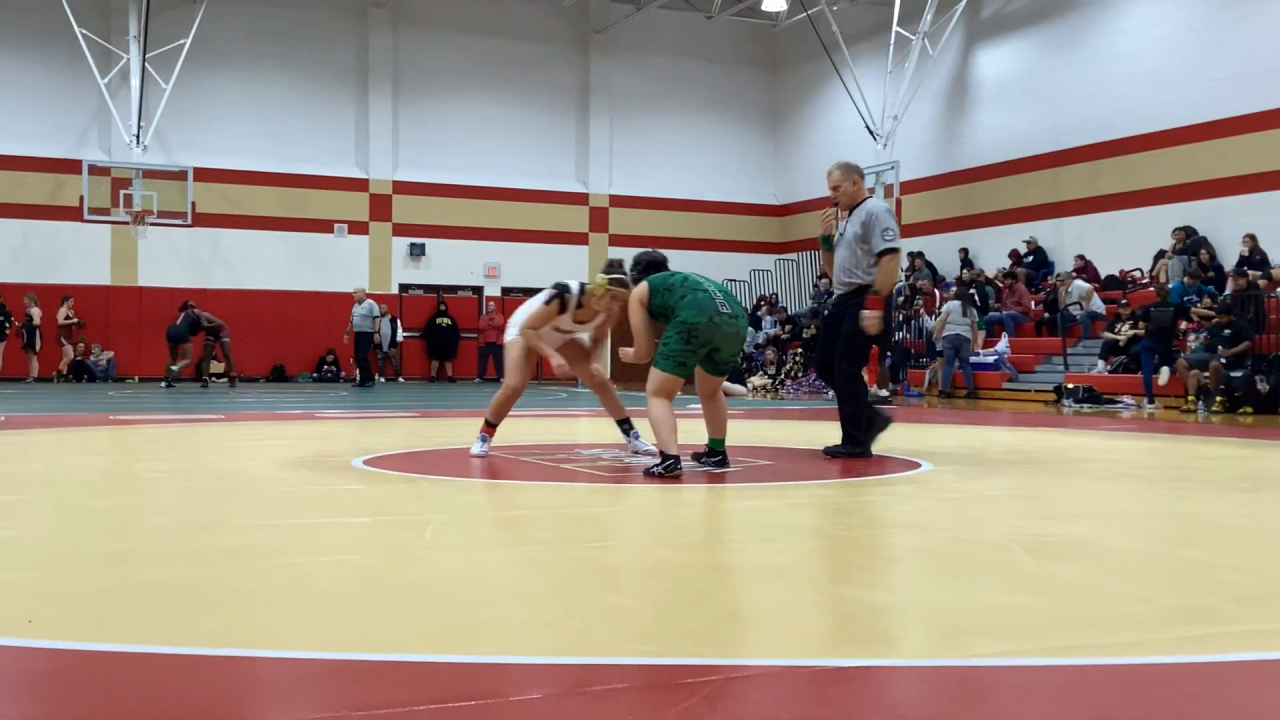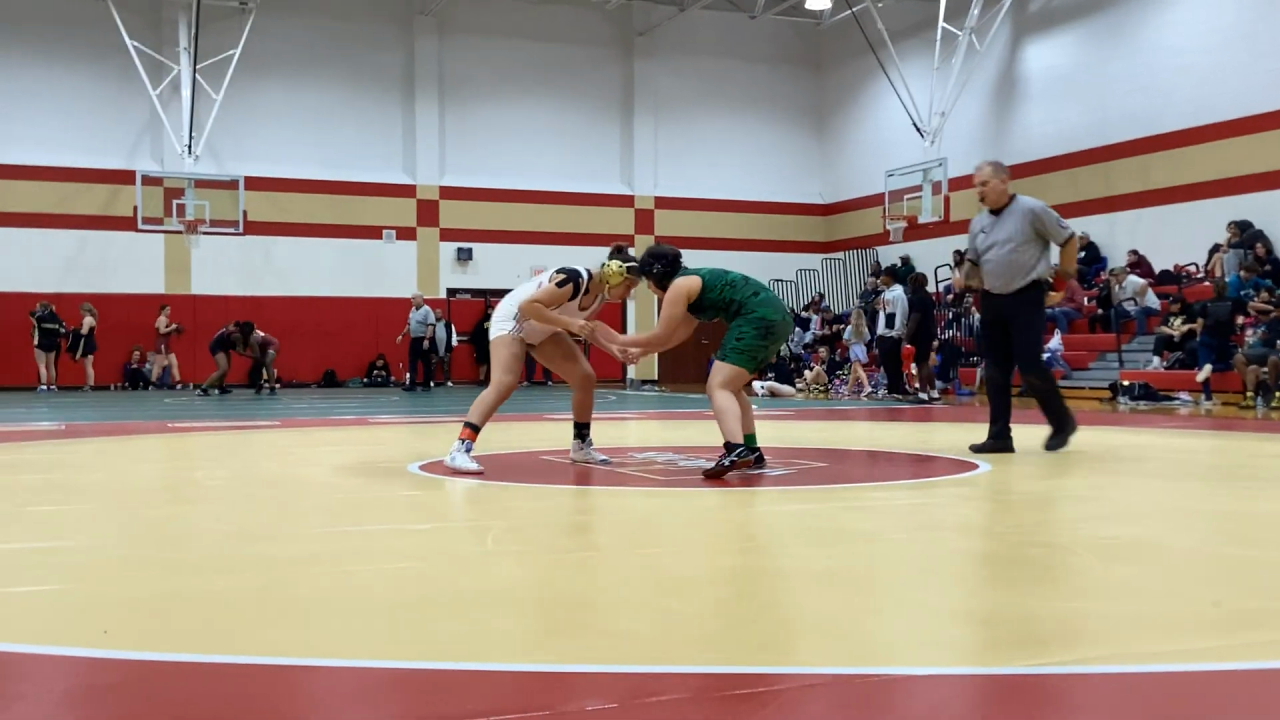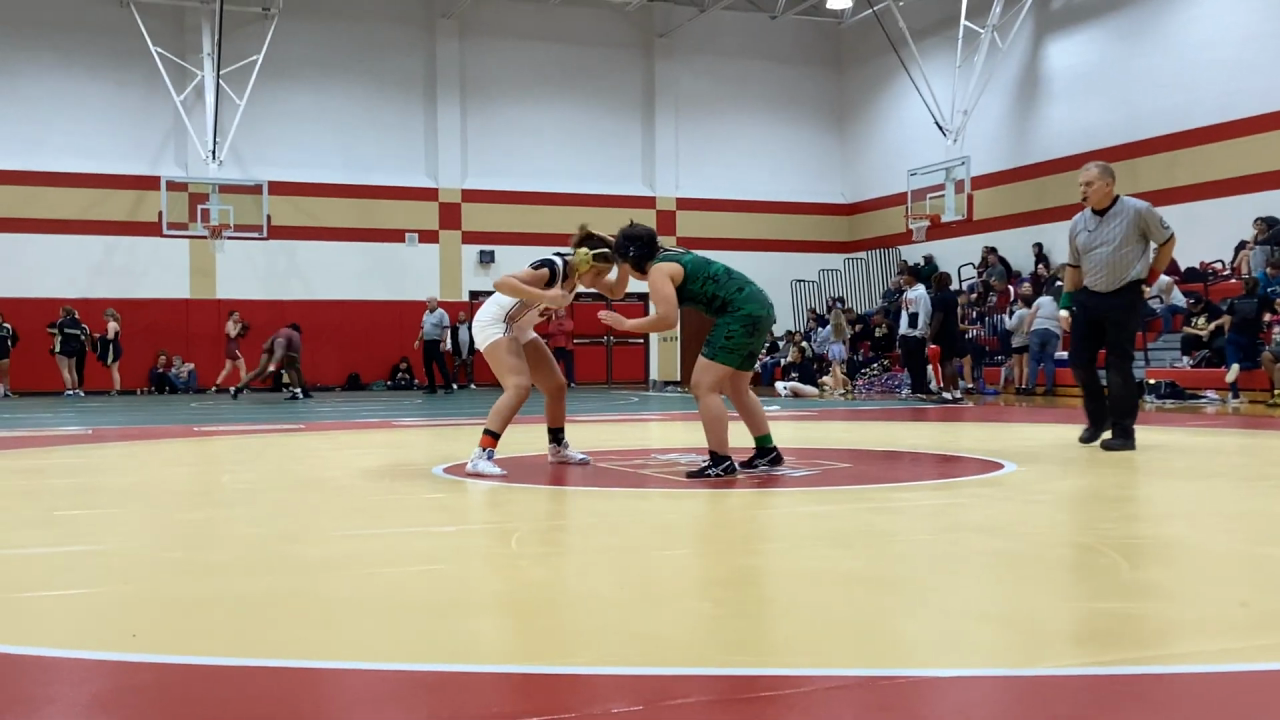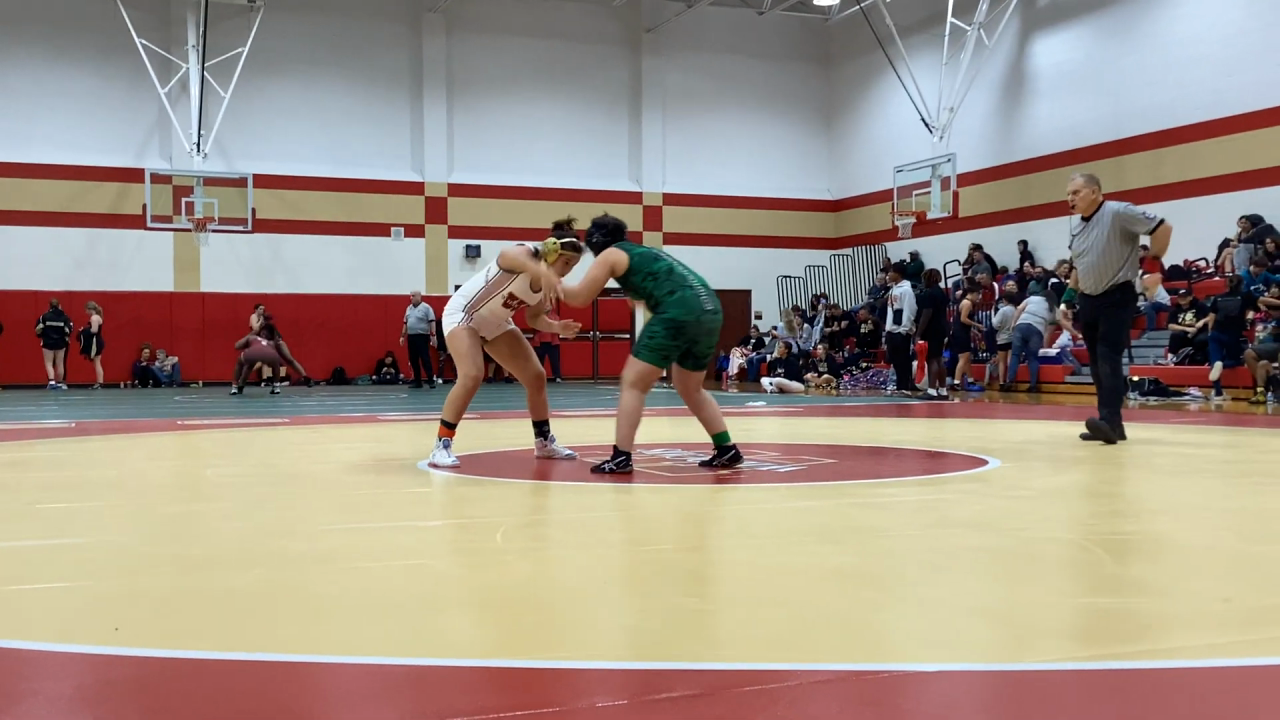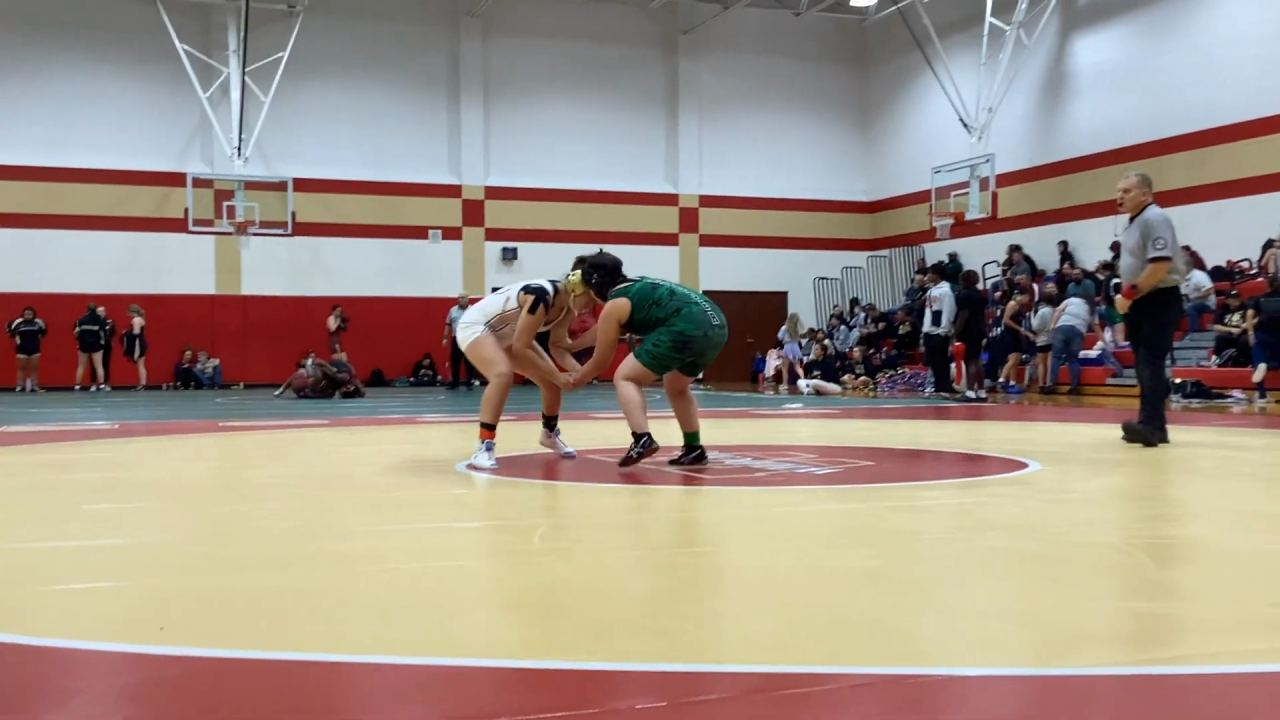
dt=0.7s
person 1, frame 1
left shoulder: (876, 212)
right shoulder: (845, 220)
left elbow: (890, 259)
right elbow: (830, 268)
left wrist: (875, 303)
right wrist: (825, 238)
left hip: (864, 301)
right hip: (844, 301)
left knee: (847, 370)
right knee: (826, 365)
left ankle: (855, 441)
right ankle: (869, 418)
person 1, frame 2
left shoulder: (1033, 210)
right shoulder: (978, 223)
left elbow: (1070, 241)
right elbow: (974, 264)
left wrist: (1061, 280)
right wrist: (964, 282)
left hip: (1026, 298)
right hip: (992, 300)
left knee: (1030, 365)
right knee: (994, 370)
left ankle: (1062, 423)
right ankle: (999, 436)
person 1, frame 3
left shoulder: (1138, 211)
right shoulder: (1077, 223)
left elbow: (1168, 241)
left wrist: (1151, 277)
right wrist: (1066, 302)
left hip: (1125, 297)
right hip: (1088, 297)
left knee: (1118, 366)
right knee: (1079, 361)
left ankle: (1123, 432)
right ankle: (1099, 419)
person 1, frame 4
left shoulder: (1118, 212)
right shoulder: (1076, 227)
left elbow: (1162, 228)
left wrist: (1152, 265)
right wrist: (1068, 296)
left hip: (1117, 298)
right hip: (1087, 300)
left knee: (1109, 357)
right knee: (1097, 362)
left ankle: (1109, 420)
right ankle: (1111, 423)
person 1, frame 5
left shoulder: (1154, 219)
right shoulder: (1131, 224)
left elbow: (1161, 264)
left wrist: (1128, 292)
right wrist: (1128, 296)
left hip: (1160, 301)
right hip: (1138, 303)
left knee: (1151, 363)
right knee: (1144, 366)
left ankle: (1149, 424)
right ankle: (1155, 426)
person 2, frame 1
left shoulder: (639, 292)
right shoulder: (683, 282)
left elbow: (644, 352)
left wrist: (631, 356)
left hip: (696, 319)
right hip: (735, 318)
left knee: (657, 394)
right knee: (709, 391)
left ankle: (671, 460)
right ankle: (716, 453)
person 2, frame 2
left shoulder: (679, 286)
right shoulder: (694, 283)
left elbow: (662, 335)
right elbow: (679, 334)
left wrist: (620, 340)
right wrist: (640, 351)
left hip: (760, 317)
right hip: (776, 316)
left knee: (718, 387)
right knee: (730, 387)
left ankle: (736, 451)
right ankle: (750, 452)
person 2, frame 3
left shoulder: (659, 270)
right shoulder: (669, 257)
left elbow: (667, 320)
left wrist: (624, 324)
left hip: (742, 313)
right hip: (757, 309)
left knee: (703, 386)
right knee: (736, 389)
left ankle: (721, 461)
right ankle: (767, 451)
person 2, frame 4
left shoulder: (611, 255)
right shoulder: (644, 251)
left elbow: (580, 298)
left hip: (678, 313)
right hip: (708, 310)
left knee: (632, 384)
right knee: (690, 389)
left ankle: (621, 457)
right ankle: (727, 449)
person 2, frame 5
left shoulder: (613, 307)
right shoulder: (639, 283)
left elbow: (600, 362)
left wrist: (575, 378)
left hip: (686, 329)
right hip: (716, 326)
left knee: (624, 378)
right knee: (676, 387)
left ankle: (643, 439)
right ankle: (693, 449)
person 3, frame 1
left shoulder: (609, 311)
right shoulder: (564, 295)
left elbow: (597, 339)
right elbow: (526, 330)
left wrist: (590, 363)
right wrist: (553, 356)
left hip: (564, 336)
right hip: (526, 329)
left knee: (600, 381)
right knee: (514, 385)
left ankle: (632, 437)
right ankle: (484, 437)
person 3, frame 2
left shoulder: (600, 293)
right shoulder: (574, 280)
left elbow: (588, 329)
right elbow: (527, 306)
left wrist: (613, 348)
right wrist: (570, 323)
left hip: (539, 329)
right hip: (510, 320)
left knee: (584, 378)
right knee: (504, 384)
left ankle: (582, 446)
right ankle: (460, 450)
person 3, frame 3
left shoulder: (575, 270)
right shoulder: (552, 269)
left elbow: (615, 292)
right elbow: (501, 282)
right wrist: (542, 295)
left hip: (517, 328)
right hip: (493, 324)
left knee: (557, 386)
right knee: (519, 387)
left ankle: (558, 449)
right ankle: (481, 457)
person 3, frame 4
left shoulder: (551, 275)
right shoulder: (524, 255)
left elbow: (535, 318)
right elbow: (510, 256)
left wrist: (559, 326)
right wrist: (541, 270)
left hip: (495, 322)
right hip: (461, 313)
left knee: (536, 377)
right knee: (472, 375)
left ankle: (545, 442)
right ankle: (442, 447)
person 3, frame 5
left shoulder: (568, 306)
right shoulder: (540, 296)
left elbow: (558, 347)
right elbow: (521, 348)
left wrist: (578, 371)
right wrist: (556, 376)
left hip: (506, 335)
right hip: (475, 327)
left knee: (553, 380)
right knee: (503, 374)
left ankle: (550, 434)
right ankle: (483, 449)
